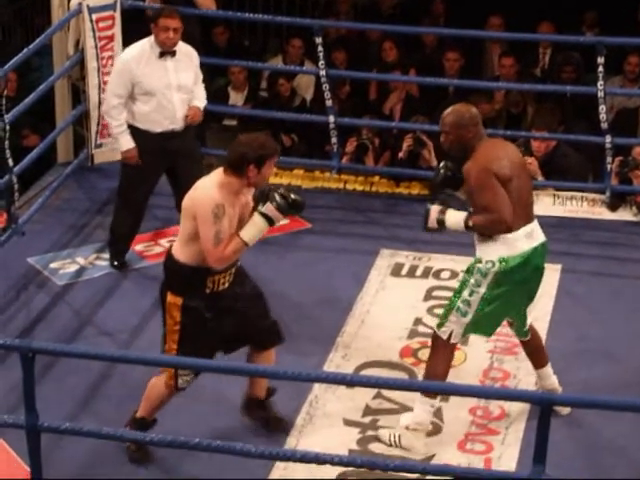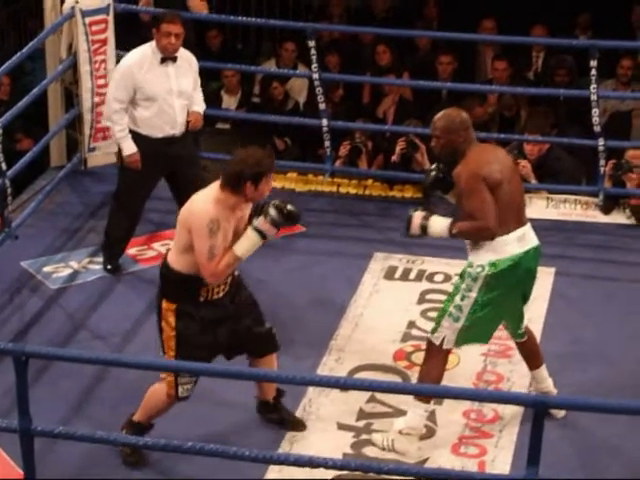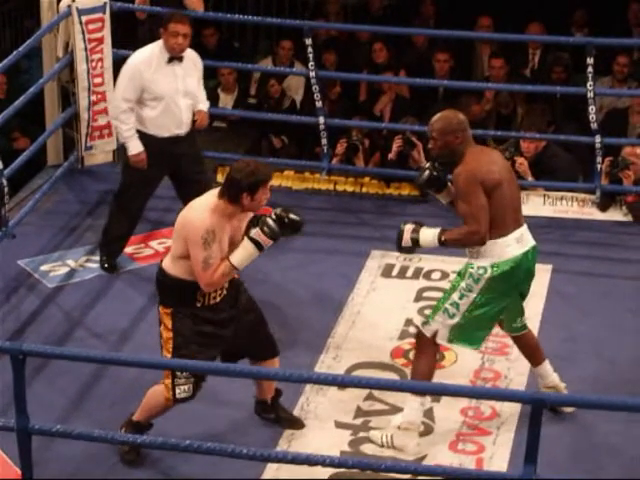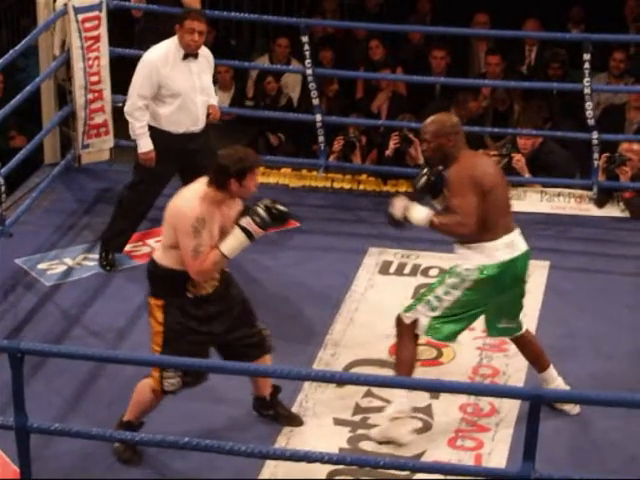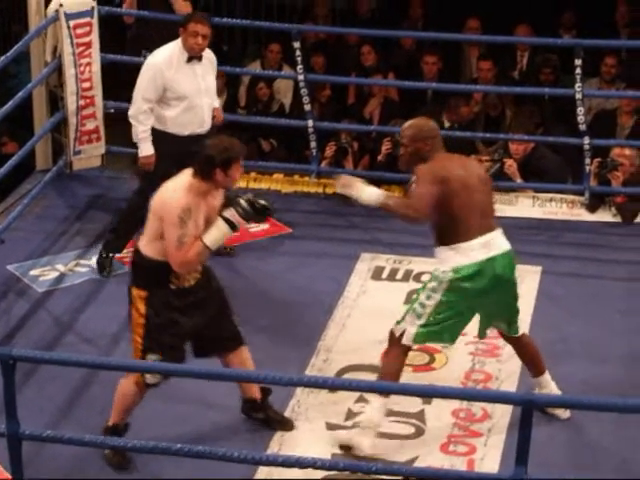
dt=0.3s
person 1, frame 1
left shoulder: (476, 165)
right shoulder: (506, 148)
left elbow: (503, 220)
left wrist: (452, 218)
right wrist: (461, 186)
left hip: (502, 260)
right hip: (532, 247)
left knee: (445, 337)
right knee: (519, 320)
left ankle: (415, 426)
right ankle: (552, 392)
person 1, frame 2
left shoulder: (467, 170)
right shoulder: (497, 153)
left elbow: (485, 228)
left wrist: (434, 224)
right wrist: (450, 189)
left hip: (494, 263)
right hip: (525, 249)
left knee: (439, 341)
right knee: (515, 325)
left ankle: (408, 432)
right ankle: (548, 392)
person 1, frame 3
left shoulder: (466, 171)
right shoulder: (491, 155)
left elbow: (477, 233)
left wrist: (424, 236)
right wrist: (441, 190)
left hip: (494, 263)
right hip: (522, 250)
left knee: (428, 336)
right knee: (513, 323)
left ankle: (406, 428)
right ankle: (555, 388)
person 1, frame 4
left shoulder: (460, 172)
right shoulder: (481, 161)
left elbow: (465, 228)
left wrist: (415, 213)
right wrist: (436, 195)
left hip: (484, 267)
right hip: (514, 255)
left knee: (408, 324)
right knee: (512, 329)
left ankle: (397, 418)
right ankle: (560, 392)
person 1, frame 5
left shoulder: (428, 170)
right shoulder: (472, 165)
left elbow: (415, 211)
left wrist: (365, 192)
left hip: (463, 269)
right hip: (500, 256)
left knee: (400, 340)
right knee: (511, 330)
left ankle: (366, 429)
right ankle: (552, 396)
person 2, frame 1
left shoulder: (242, 185)
right shoulder: (211, 198)
right elbow: (219, 258)
left wrist: (271, 208)
right wrist: (264, 219)
left hip: (228, 276)
right hip: (190, 285)
left knee: (265, 336)
right knee: (178, 371)
left ankle: (257, 402)
right ankle: (138, 425)
person 2, frame 2
left shoulder: (239, 197)
right shoulder: (206, 212)
right elbow: (213, 272)
left wrist: (271, 219)
right wrist: (258, 232)
left hip: (225, 285)
right hip: (186, 294)
left knee: (264, 345)
right knee: (179, 383)
left ankle: (270, 405)
right ankle: (134, 428)
person 2, frame 3
left shoulder: (238, 204)
right shoulder: (202, 221)
left elbow: (240, 239)
right elbow: (209, 282)
left wrist: (274, 225)
right wrist: (257, 241)
left hip: (225, 288)
right hip: (185, 298)
left knee: (266, 349)
right knee: (180, 388)
left ankle: (268, 405)
right ankle: (133, 427)
person 2, frame 4
left shoulder: (228, 194)
right shoulder: (191, 209)
right elbow: (199, 270)
left wrist: (262, 217)
right wrist: (246, 231)
left hip: (215, 281)
right hip: (176, 292)
left knee: (256, 343)
right knee: (167, 378)
left ankle: (267, 401)
right ankle: (126, 427)
person 2, frame 5
left shoulder: (211, 186)
right shoulder: (177, 201)
right elbow: (182, 262)
left wrist: (243, 212)
right wrist: (228, 223)
left hip: (194, 275)
right hip: (158, 284)
left knee: (231, 340)
right knee: (148, 370)
left ankle: (256, 403)
right ankle: (112, 431)
person 3, frame 1
left shoulder: (189, 54)
right shoulder: (131, 58)
left elbow: (197, 85)
right elbow: (113, 102)
left wrist: (198, 105)
right wrist: (125, 142)
left hip: (183, 137)
right hip: (145, 141)
right knee: (132, 198)
right ankle: (117, 250)
person 3, frame 2
left shoulder: (189, 60)
right shoulder: (133, 63)
right elbow: (114, 107)
left wrist: (197, 109)
right wrist: (127, 146)
left hip: (181, 141)
right hip: (144, 145)
left knee: (195, 195)
right knee: (128, 202)
right ankle: (111, 253)
person 3, frame 3
left shoulder: (194, 60)
right shoulder: (140, 62)
right elbow: (121, 107)
left wrist: (201, 108)
right wrist: (133, 146)
left hip: (184, 140)
right hip: (150, 144)
left knee: (200, 192)
right knee: (130, 200)
right ankle: (109, 251)
person 3, frame 4
left shoulder: (206, 56)
right shoulder: (156, 58)
right elbow: (135, 104)
left wrist: (212, 103)
right wrist: (144, 143)
left hip: (197, 137)
right hip: (163, 140)
right knee: (140, 195)
right ankle: (110, 246)
person 3, frame 5
left shoulder: (209, 59)
right shoulder: (160, 61)
right elbow: (140, 107)
left wrist: (215, 106)
right wrist: (145, 148)
left hip: (199, 139)
right hip: (167, 142)
right knee: (147, 197)
right ankle: (111, 247)
